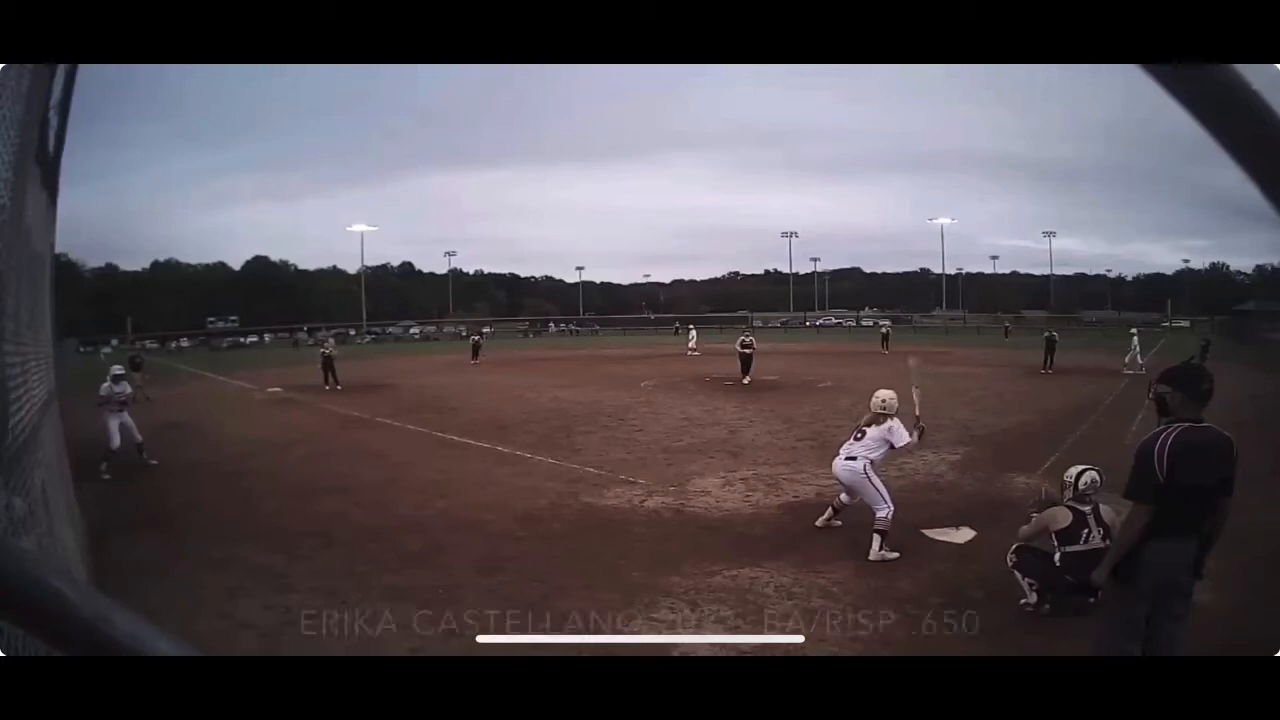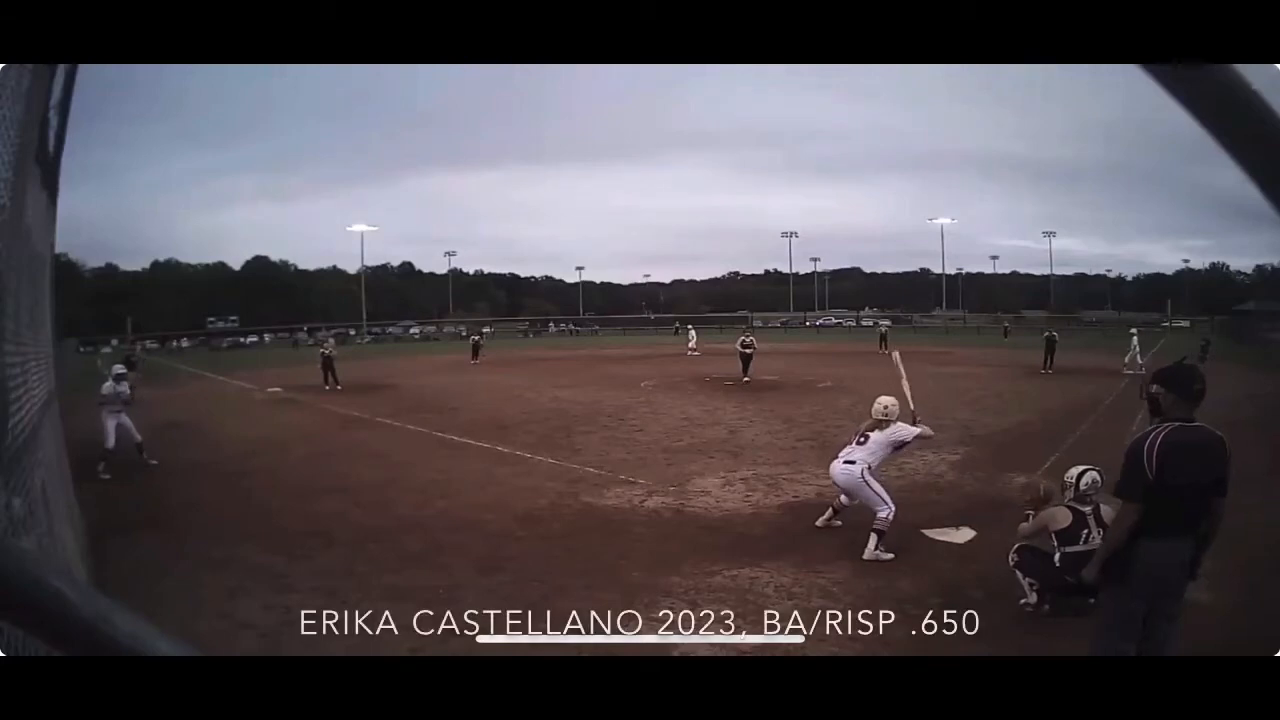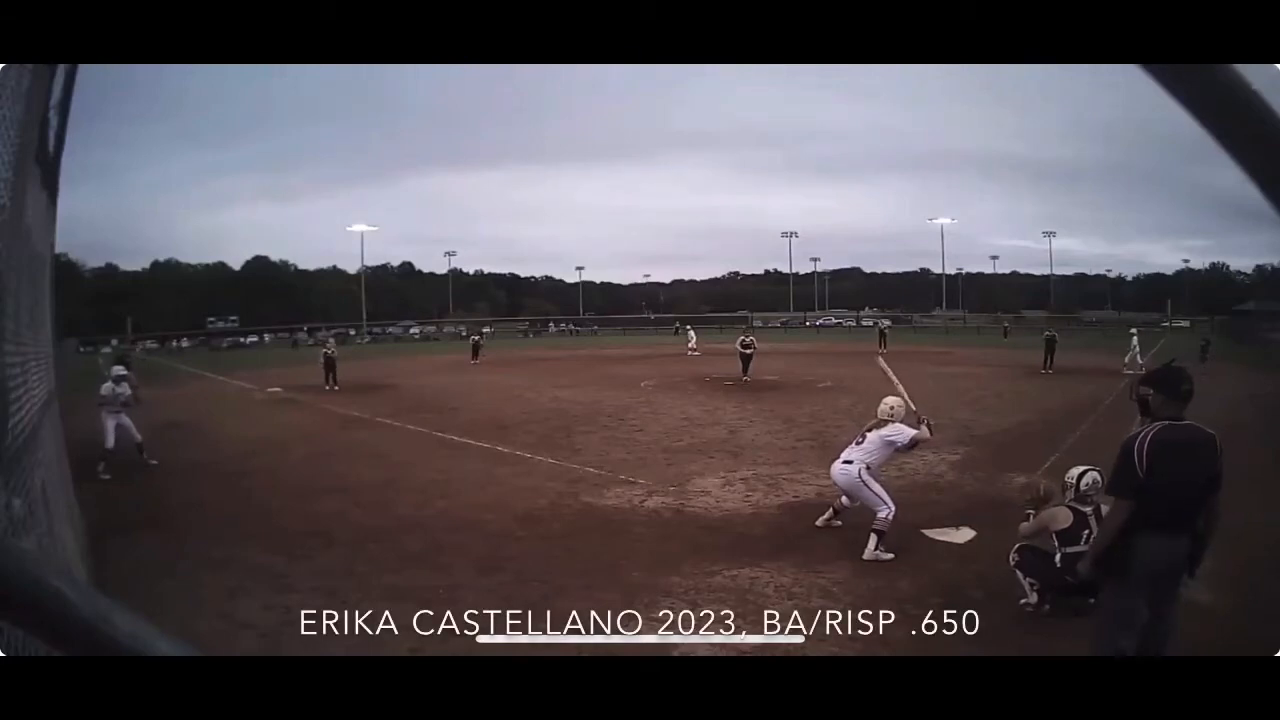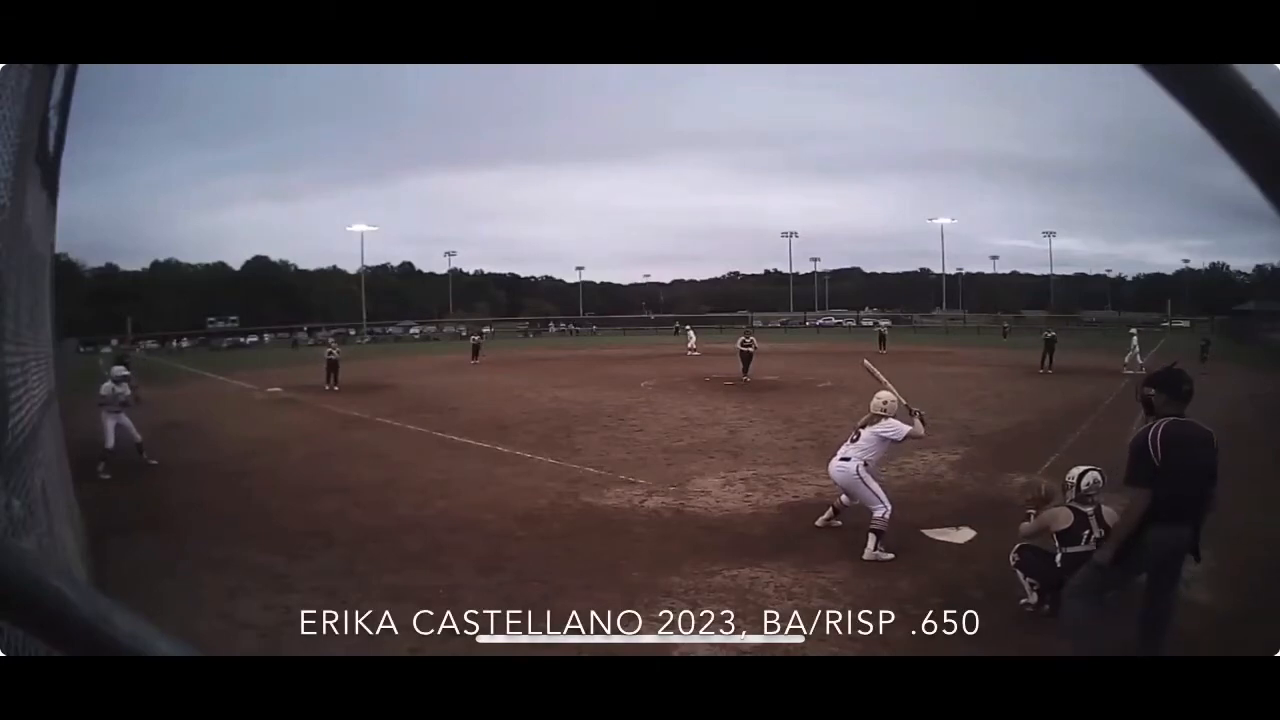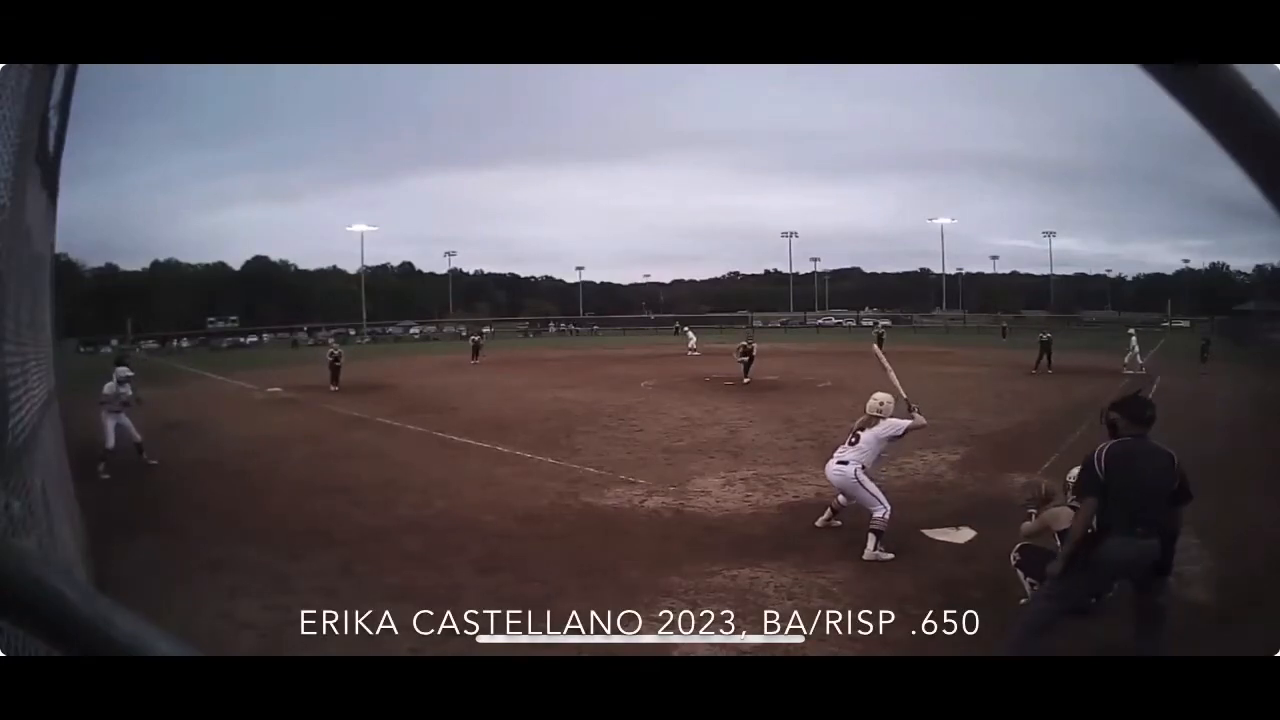
dt=0.4s
person 1, frame 1
left shoulder: (1159, 444)
right shoulder: (1224, 444)
left elbow: (1140, 516)
right elbow: (1221, 511)
left wrist: (1107, 565)
right wrist: (1201, 552)
left hip: (1146, 554)
right hip: (1186, 554)
left knee: (1120, 636)
right knee: (1167, 636)
person 1, frame 2
left shoulder: (1149, 444)
right shoulder: (1217, 444)
left elbow: (1129, 515)
right elbow: (1216, 511)
left wrist: (1097, 563)
right wrist: (1197, 553)
left hip: (1139, 553)
right hip: (1182, 553)
left knee: (1117, 635)
right knee: (1160, 634)
person 1, frame 3
left shoulder: (1141, 443)
right shoulder: (1209, 442)
left elbow: (1121, 512)
right elbow: (1212, 508)
left wrist: (1091, 557)
right wrist: (1199, 550)
left hip: (1138, 548)
right hip: (1180, 547)
left knee: (1118, 629)
right knee: (1160, 619)
person 1, frame 4
left shoulder: (1151, 437)
right shoulder: (1207, 438)
left elbow: (1139, 502)
right elbow: (1208, 497)
left wrist: (1110, 548)
left hip: (1147, 536)
right hip: (1182, 537)
left knee: (1080, 592)
right knee: (1160, 604)
left ankle: (1090, 653)
person 1, frame 5
left shoulder: (1104, 454)
right shoulder: (1169, 460)
left elbow: (1086, 512)
right elbow: (1175, 516)
left wrist: (1062, 558)
right wrist: (1165, 550)
left hip: (1109, 546)
right hip: (1152, 548)
left knee: (1052, 599)
right knee: (1151, 604)
left ankle: (1019, 648)
